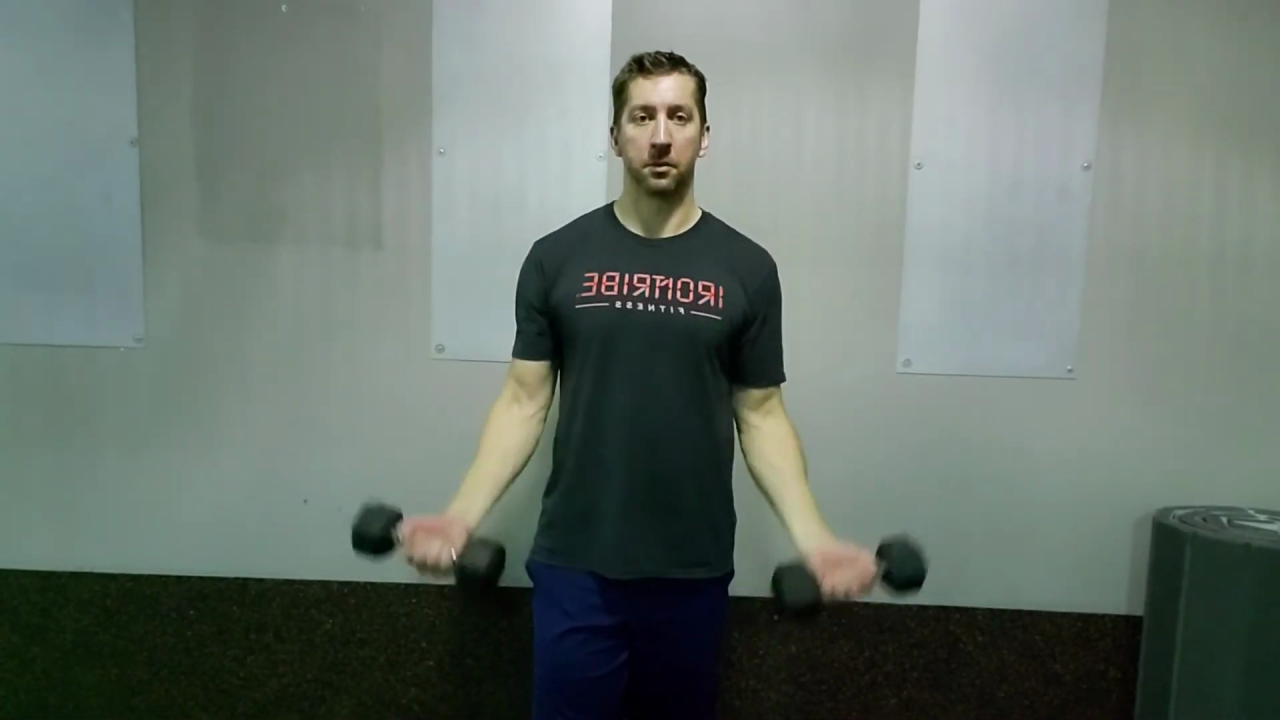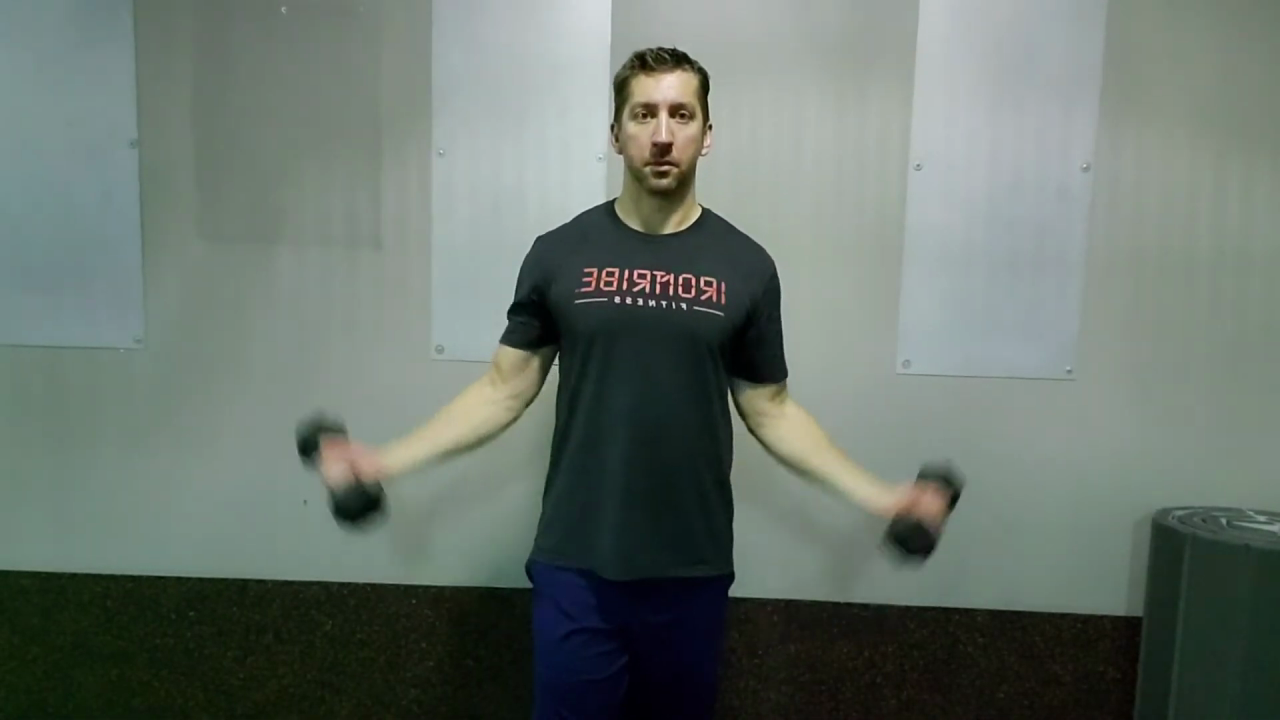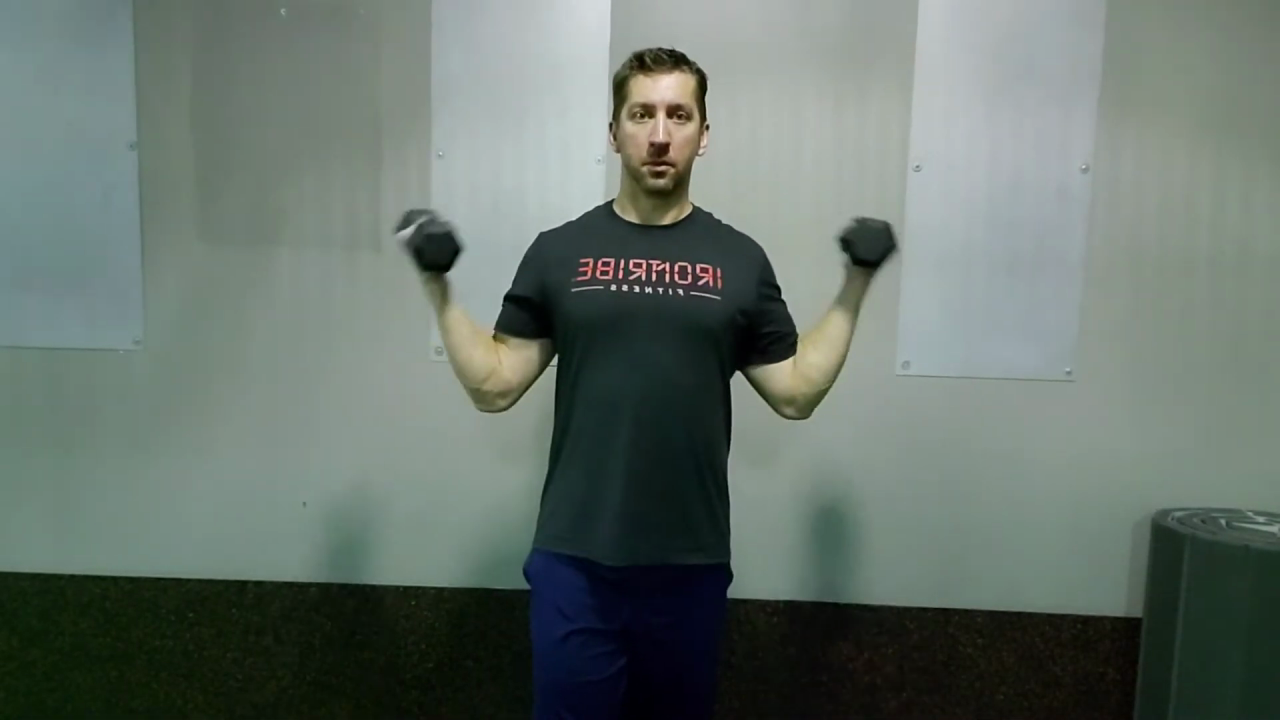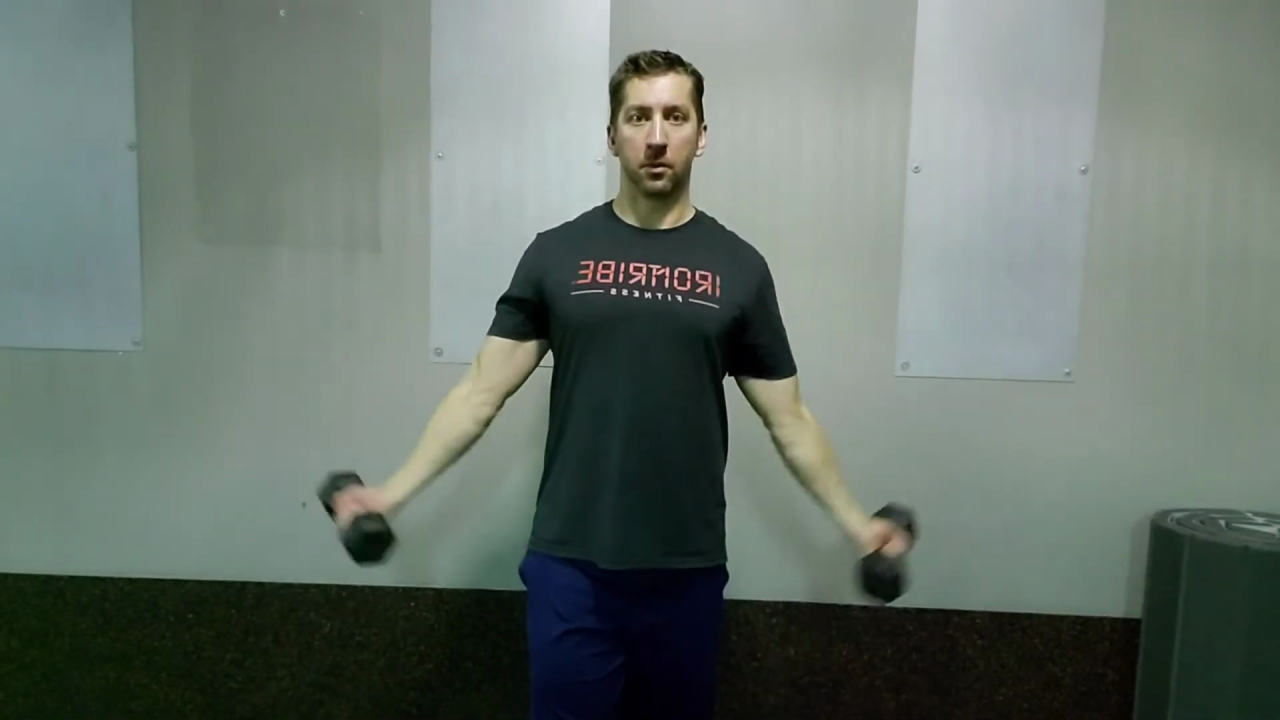
dt=0.7s
person 1, frame 1
left shoulder: (747, 267)
right shoulder: (557, 257)
left elbow: (759, 412)
right elbow: (525, 399)
left wrist: (812, 538)
right wrist: (463, 515)
left hip: (693, 565)
right hip: (575, 561)
person 1, frame 2
left shoulder: (745, 265)
right shoulder: (559, 253)
left elbow: (769, 410)
right elbow: (505, 390)
left wrist: (870, 491)
right wrist: (391, 458)
left hip: (692, 564)
right hip: (576, 561)
person 1, frame 3
left shoulder: (739, 258)
right shoulder: (558, 251)
left elbow: (795, 393)
right elbow: (494, 386)
left wrist: (851, 291)
right wrist: (440, 288)
left hip: (691, 558)
right hip: (575, 554)
person 1, frame 4
left shoulder: (739, 265)
right shoulder: (555, 253)
left elbow: (784, 411)
right elbow: (485, 386)
left wrist: (852, 518)
right wrist: (396, 488)
left hip: (687, 563)
right hip: (570, 557)
